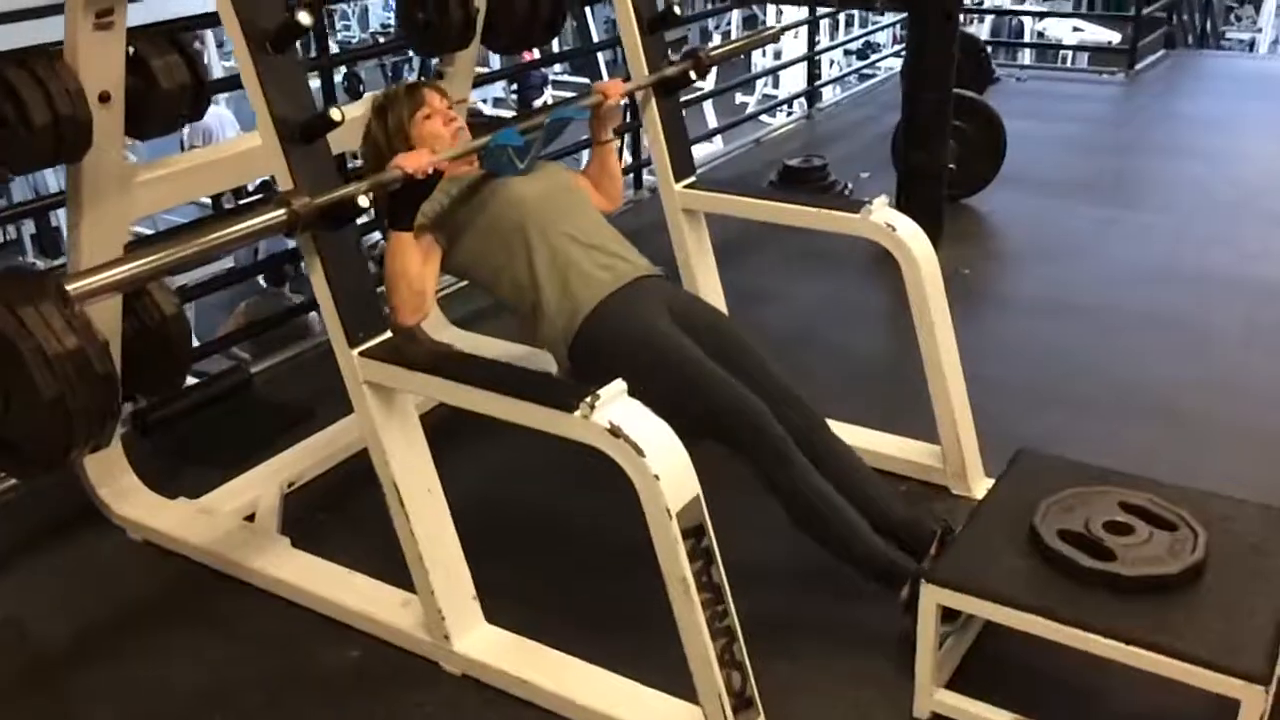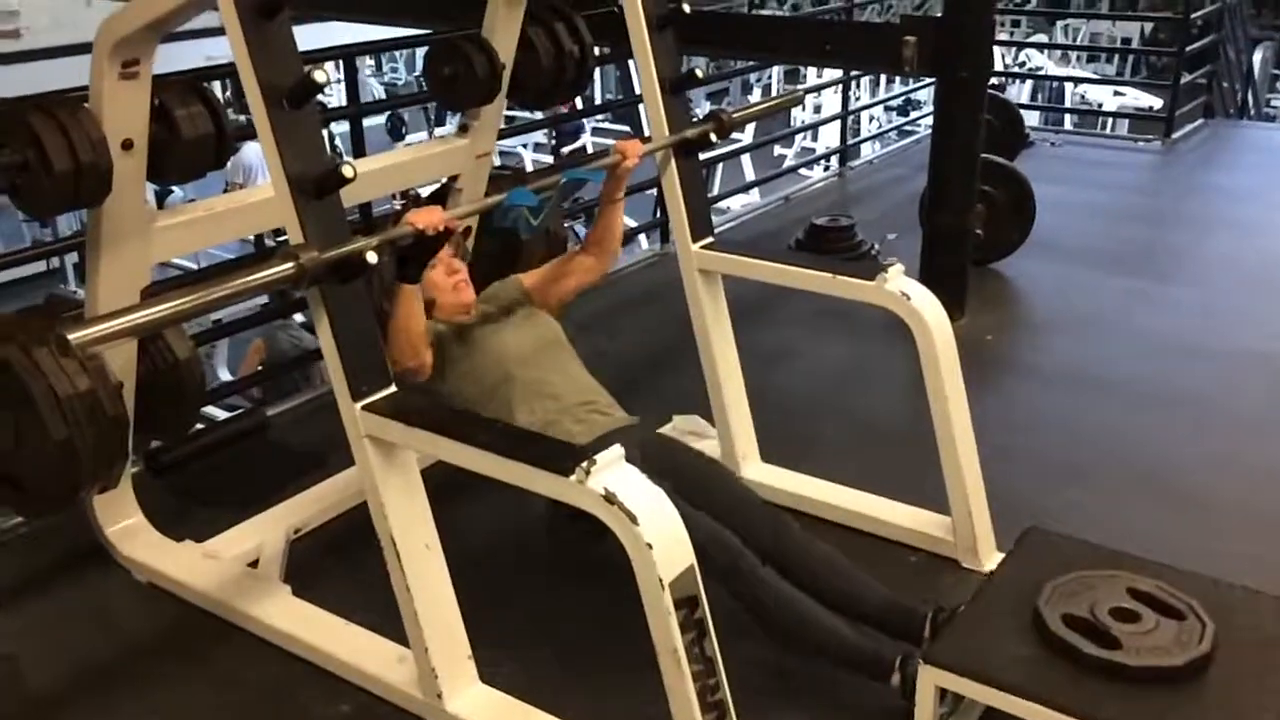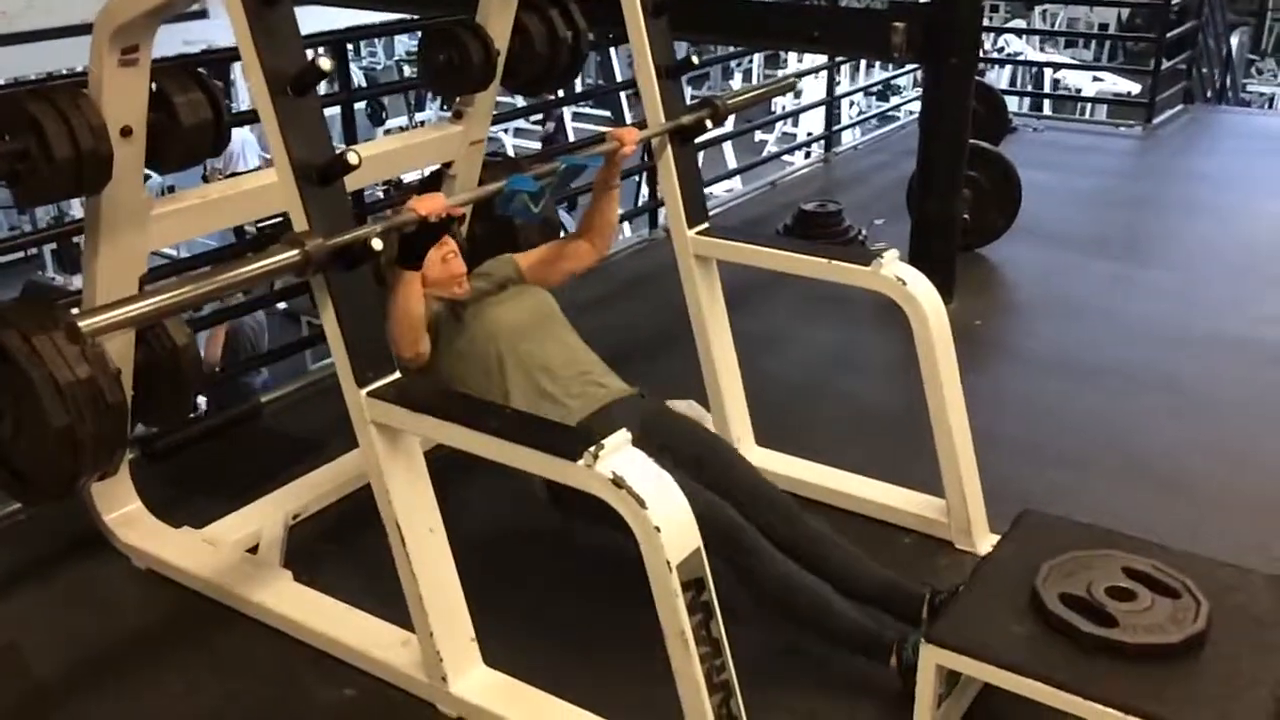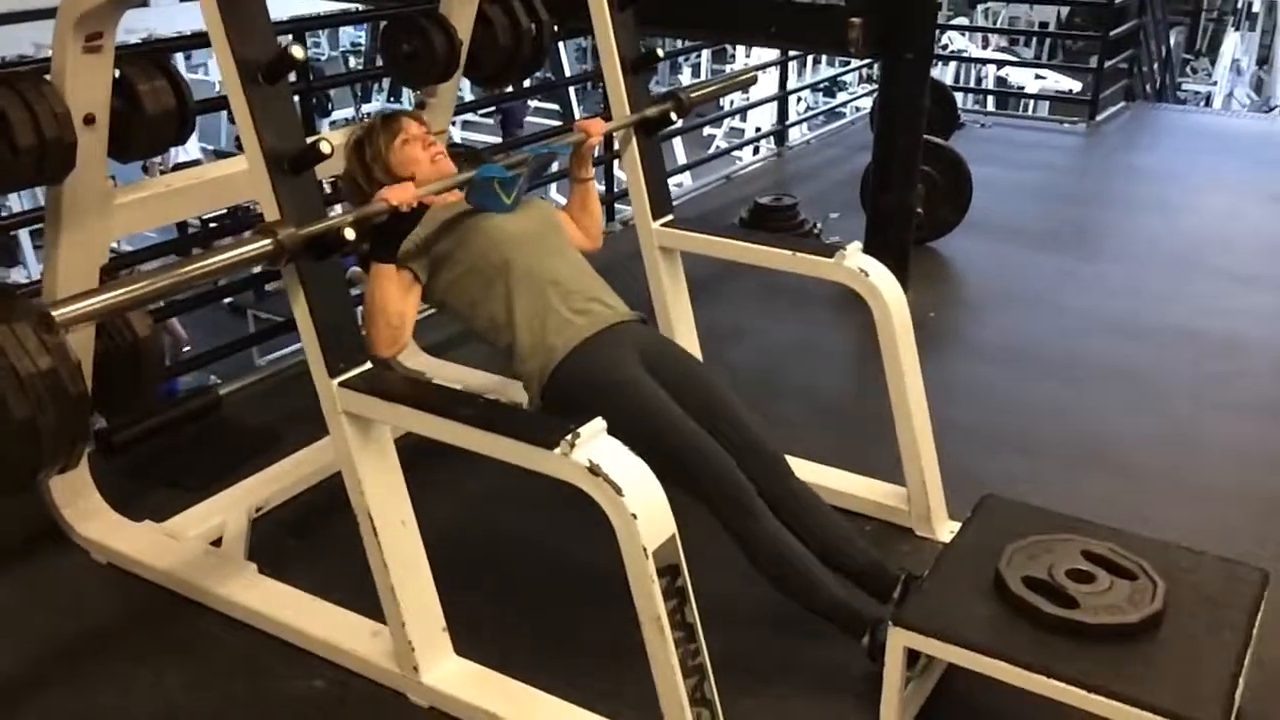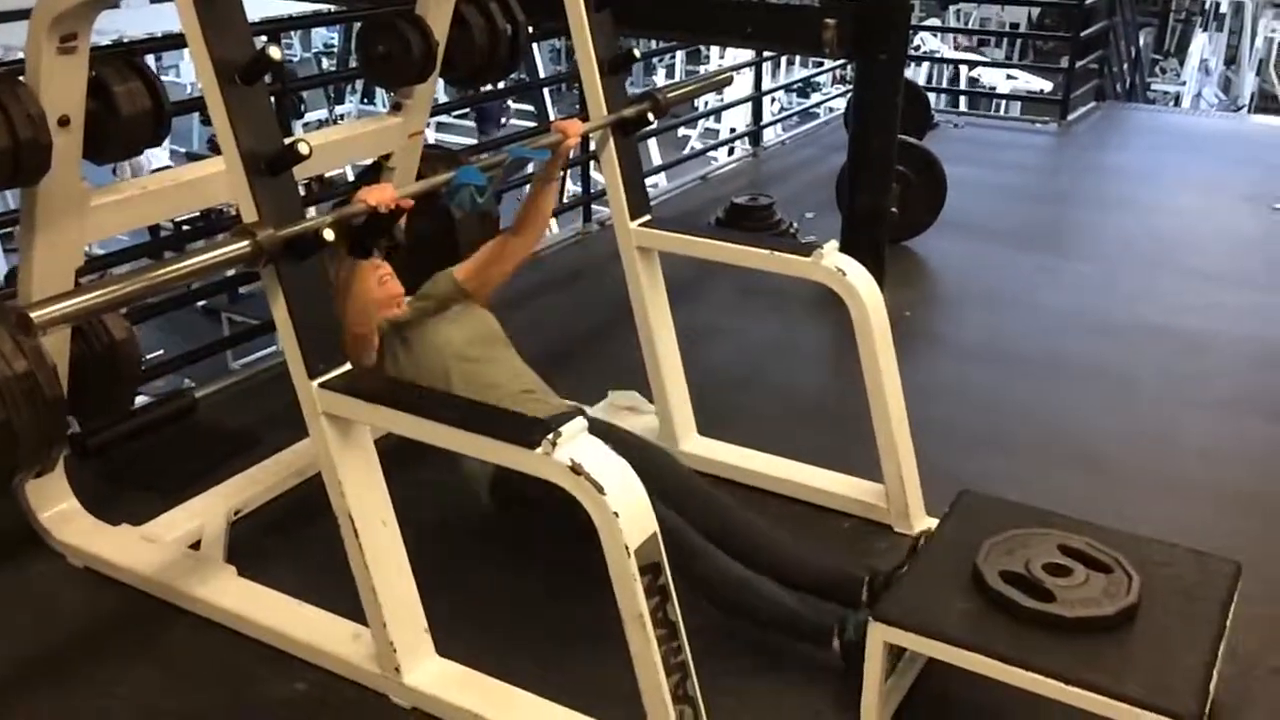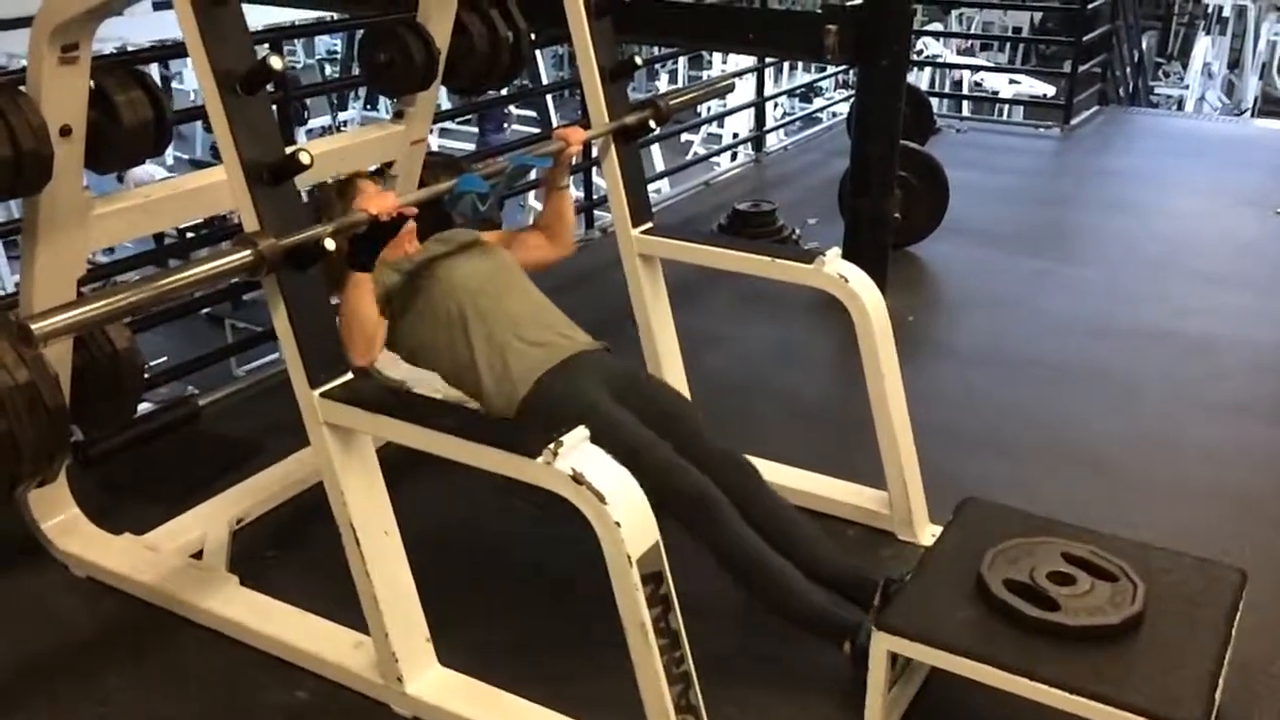
dt=0.5s
person 1, frame 1
right shoulder: (433, 210)
left elbow: (608, 198)
right elbow: (409, 315)
left wrist: (602, 122)
right wrist: (399, 208)
left hip: (659, 295)
right hip: (603, 328)
left knee: (799, 424)
right knee: (765, 441)
left ankle: (928, 540)
right ankle: (907, 579)
person 1, frame 2
left shoulder: (505, 298)
right shoulder: (435, 345)
left elbow: (596, 258)
right elbow: (406, 361)
left wrist: (614, 185)
right wrist: (410, 264)
left hip: (631, 434)
left knee: (773, 529)
right knee: (729, 560)
left ankle: (925, 625)
right ankle: (899, 668)
person 1, frame 3
left shoulder: (498, 273)
right shoulder: (430, 321)
left elbow: (590, 246)
right elbow: (407, 351)
left wrist: (609, 171)
right wrist: (411, 251)
left hip: (631, 409)
left knee: (774, 509)
right knee: (732, 537)
left ankle: (923, 605)
right ankle: (897, 648)
person 1, frame 4
right shoulder: (416, 239)
left elbow: (588, 236)
right elbow: (387, 346)
left wrist: (582, 160)
right wrist: (385, 235)
left hip: (635, 336)
right hip: (577, 367)
left knee: (767, 468)
right knee: (729, 489)
left ankle: (894, 587)
right ankle: (872, 627)
person 1, frame 5
left shoulder: (439, 299)
right shoulder: (380, 351)
left elbow: (520, 239)
right elbow: (357, 329)
left wrist: (552, 164)
right wrist: (359, 230)
left hip: (569, 422)
left knee: (712, 510)
right knee: (672, 540)
left ankle: (865, 589)
right ankle: (840, 633)
person 1, frame 6
left shoulder: (453, 241)
right shoulder: (385, 288)
left elbow: (554, 241)
right elbow: (360, 354)
left wrist: (558, 169)
right wrist: (362, 251)
left hip: (598, 362)
right hip: (543, 398)
left knee: (739, 481)
right knee: (699, 503)
left ankle: (873, 593)
right ankle: (852, 633)
